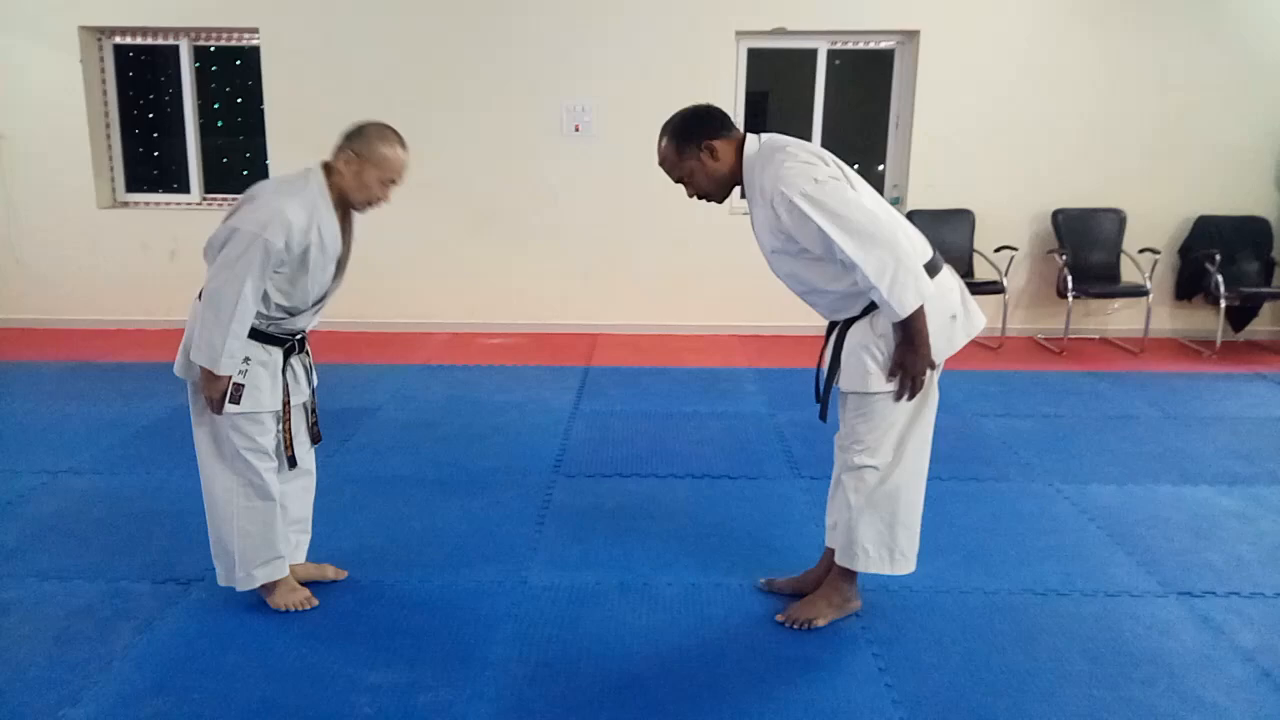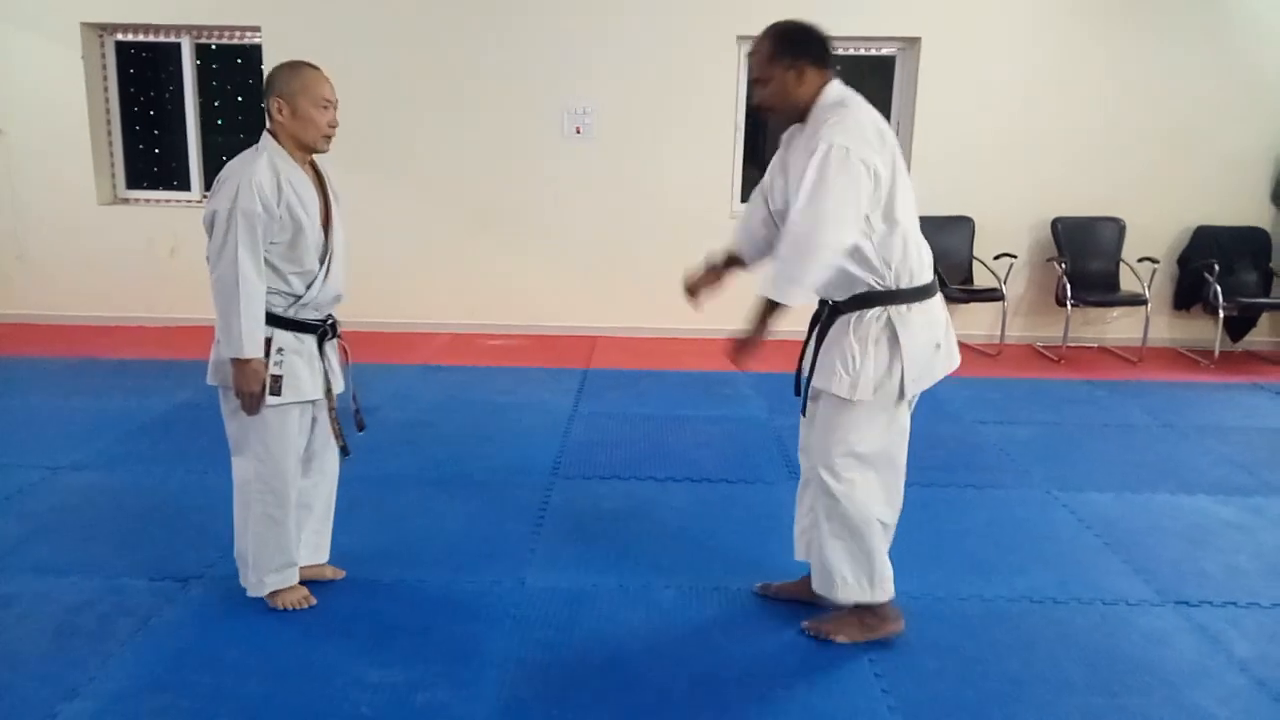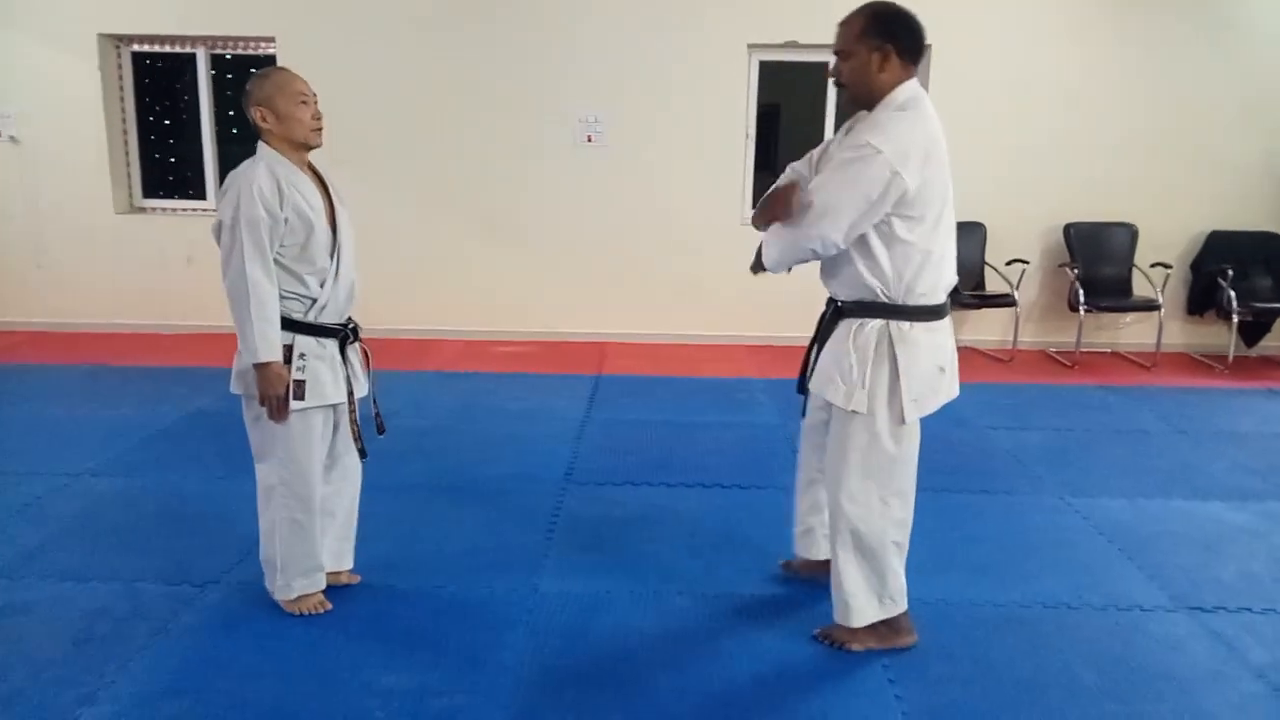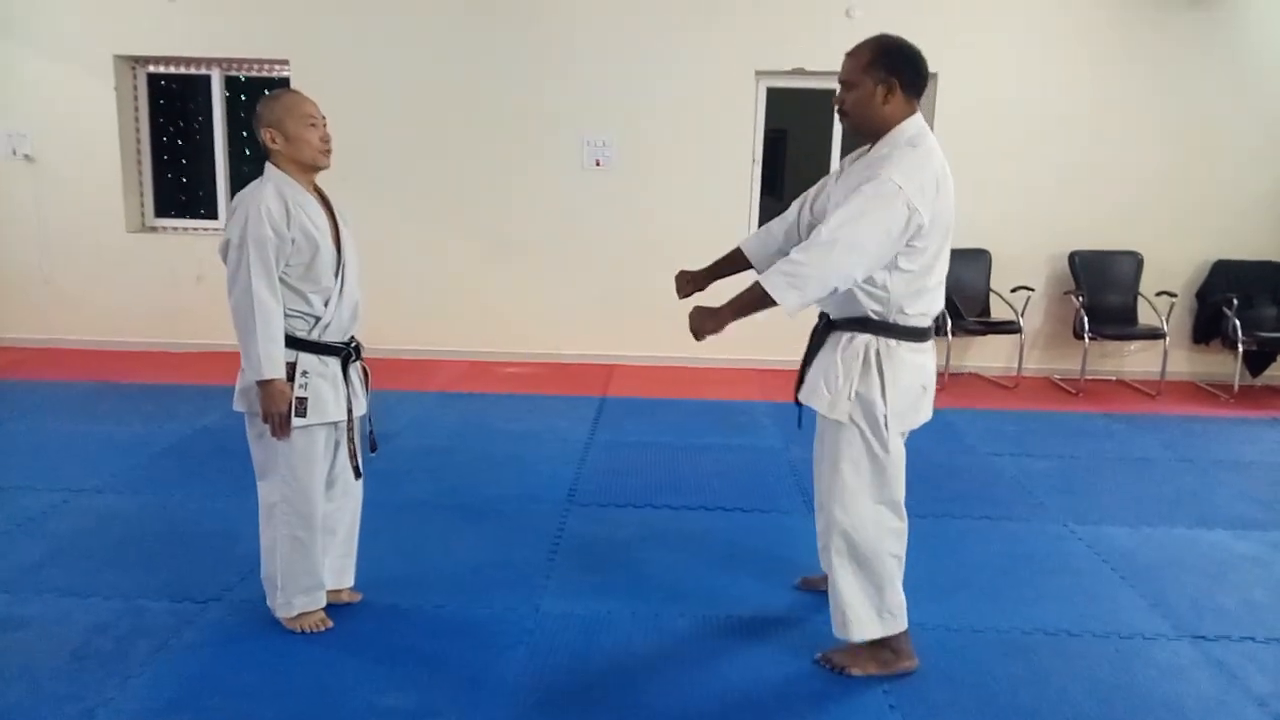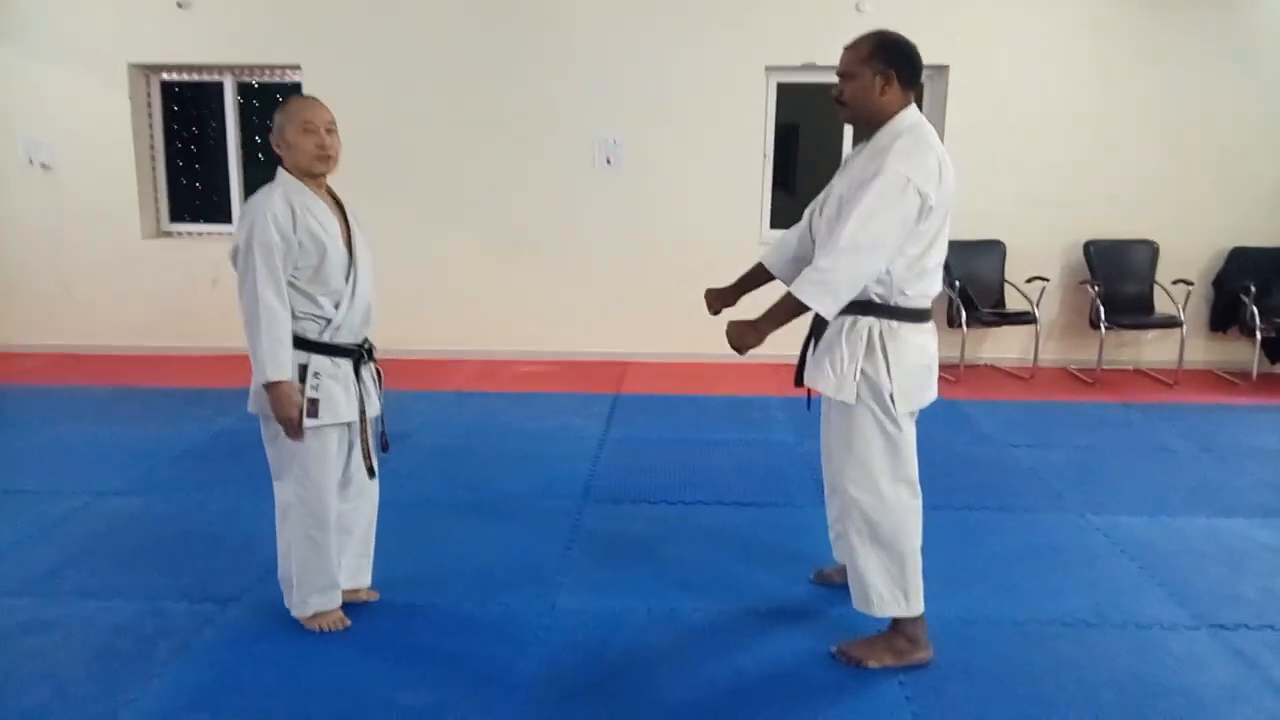
dt=0.4s
person 1, frame 1
left shoulder: (785, 175)
right shoulder: (765, 170)
left elbow: (881, 247)
left wrist: (915, 339)
left hip: (904, 316)
right hip: (871, 317)
left knee: (875, 453)
right knee: (856, 447)
left ankle: (841, 584)
right ankle: (831, 566)
person 1, frame 2
left shoulder: (842, 134)
right shoulder: (809, 131)
left elbow: (813, 244)
right elbow: (769, 217)
left wrist: (759, 325)
right wrist: (719, 267)
left hip: (885, 328)
right hip: (857, 320)
left knee: (846, 466)
right knee: (826, 458)
left ankle: (875, 608)
right ankle: (826, 576)
person 1, frame 3
left shoulder: (892, 141)
right shoulder: (874, 124)
left elbow: (815, 230)
right elbow: (806, 181)
left wrist: (771, 243)
right wrist: (781, 200)
left hip: (885, 339)
right hip: (863, 326)
left knee: (865, 479)
right knee: (824, 446)
left ankle: (886, 618)
right ankle: (830, 554)
person 1, frame 4
left shoulder: (905, 172)
right shoulder: (873, 159)
left elbow: (821, 260)
right elbow: (794, 226)
left wrist: (724, 314)
right wrist: (708, 274)
left hip: (875, 358)
right hip: (858, 348)
left knee: (860, 495)
right knee: (846, 484)
left ankle: (889, 641)
right ankle: (849, 575)
person 1, frame 5
left shoulder: (909, 157)
right shoulder: (875, 150)
left elbow: (847, 260)
right elbow: (810, 235)
left wrist: (761, 326)
right wrist: (734, 290)
left hip: (879, 343)
right hip: (856, 335)
left knee: (877, 479)
right knee: (850, 468)
left ankle: (908, 631)
right ankle: (860, 563)
person 2, frame 1
left shoulder: (337, 210)
right shoulder: (281, 209)
right elbow: (232, 290)
right wrist: (217, 368)
left hip: (283, 353)
right hip: (238, 355)
left knee: (295, 462)
right knee: (251, 468)
left ankle: (292, 558)
right ankle: (268, 573)
person 2, frame 2
left shoulder: (314, 176)
right shoulder: (250, 177)
right elbow: (235, 273)
right wrist: (245, 358)
left hip: (313, 345)
right hip: (269, 350)
left knee: (317, 460)
right knee: (271, 469)
left ankle: (304, 556)
right ankle: (271, 576)
person 2, frame 3
left shoulder: (313, 179)
right shoulder: (253, 185)
right elbow: (249, 280)
right wrist: (266, 363)
left hip: (333, 350)
right hip: (290, 356)
left knee: (340, 466)
right knee: (293, 475)
left ankle: (325, 561)
right ankle: (292, 581)
person 2, frame 4
left shoulder: (318, 200)
right shoulder: (261, 204)
right elbow: (255, 298)
right wrist: (270, 380)
left hip: (335, 368)
right hip: (293, 372)
left knee: (340, 483)
right knee: (294, 492)
left ankle: (327, 580)
right ankle: (294, 599)
person 2, frame 5
left shoulder: (335, 205)
right shoulder: (271, 209)
right elbow: (264, 301)
right wrist: (276, 381)
left hip: (351, 369)
right hip: (305, 374)
left knee: (357, 483)
right knee: (310, 493)
left ankle: (348, 579)
right ankle: (312, 597)
